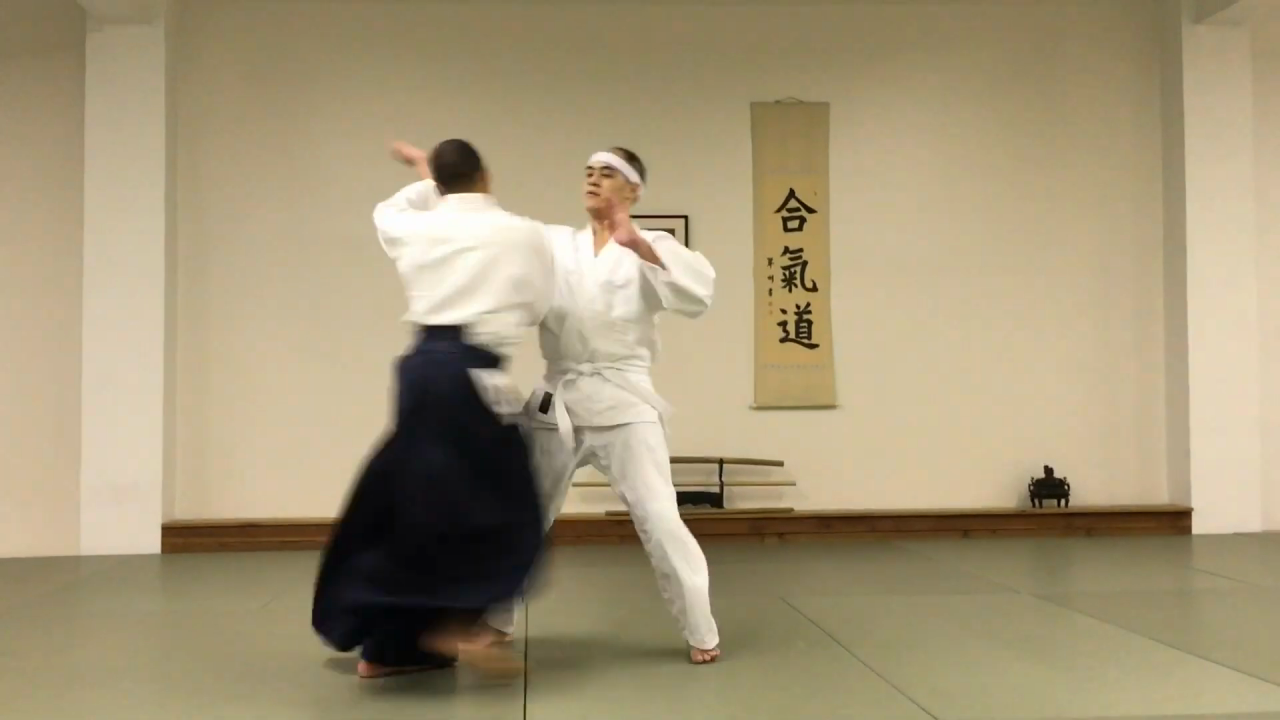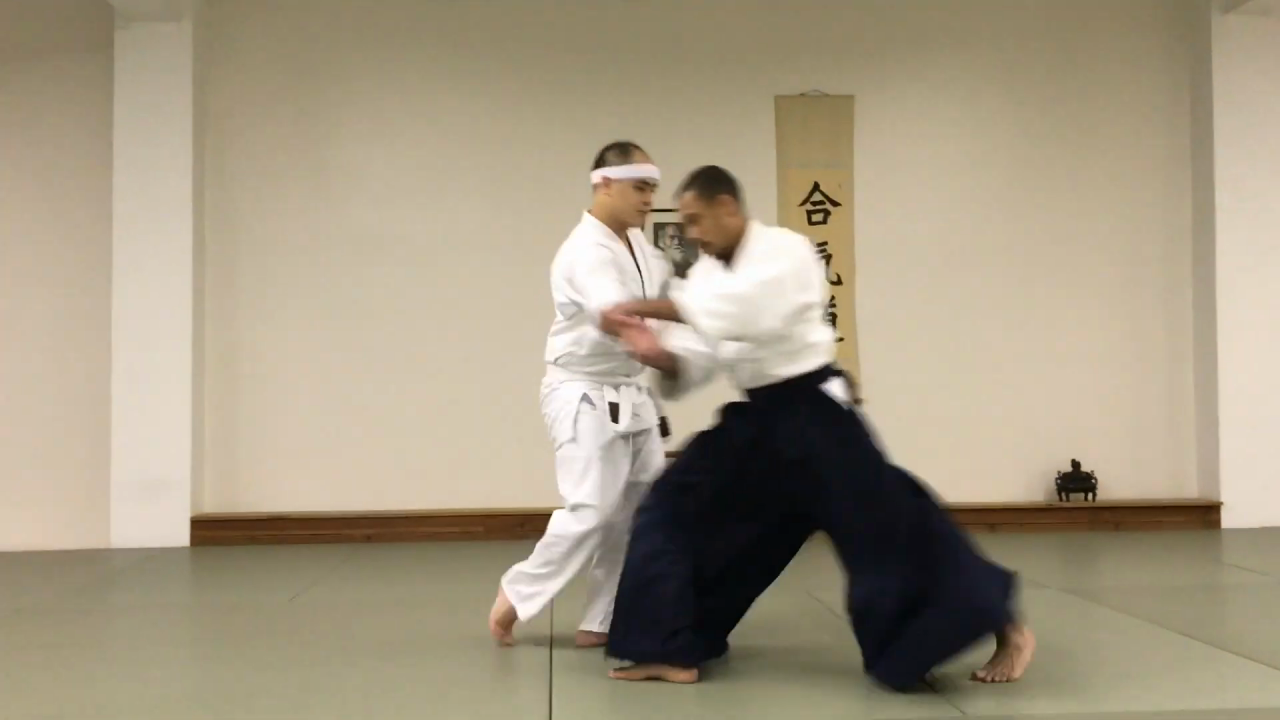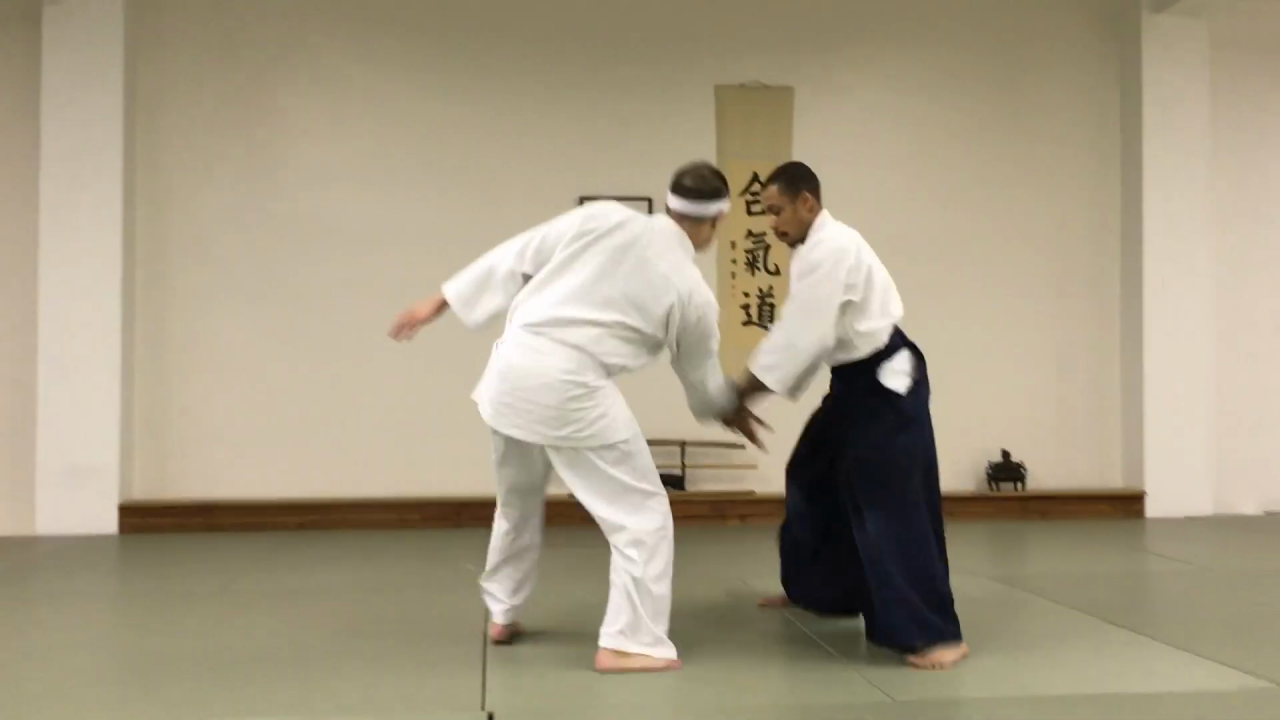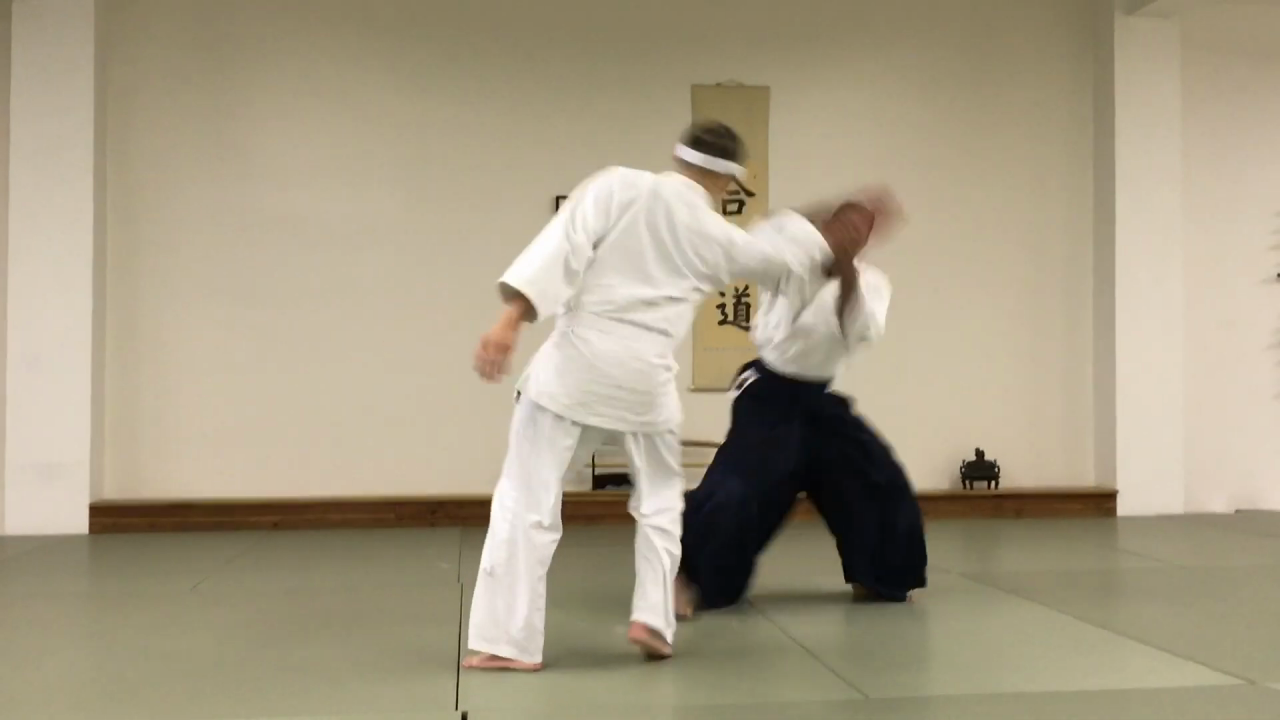
dt=0.5s
person 1, frame 1
left shoulder: (655, 245)
right shoulder: (550, 245)
left elbow: (694, 295)
left wrist: (642, 248)
left hip: (624, 402)
right hip: (556, 402)
left knee: (657, 517)
left ankle: (700, 631)
right ankle: (491, 620)
person 1, frame 2
left shoulder: (635, 244)
right shoulder: (589, 253)
left elbow: (663, 299)
right elbow: (613, 312)
left hip: (629, 397)
right hip: (587, 399)
left knee: (640, 513)
right knee: (592, 512)
left ankle: (606, 622)
right ankle: (519, 595)
person 1, frame 3
left shoulder: (606, 218)
right shoulder: (693, 294)
left elbow: (514, 260)
right elbow: (704, 386)
left wrist: (440, 303)
right wrist: (730, 412)
left hip: (513, 366)
right hip: (570, 387)
left knee: (518, 498)
right knee: (640, 511)
left ankle: (504, 613)
right ankle: (628, 642)
person 1, frame 4
left shoulder: (616, 185)
right shoulder: (718, 238)
left elbow: (559, 248)
right elbow: (783, 255)
left wrist: (511, 318)
right wrist: (829, 242)
left hip: (574, 362)
right hip: (643, 375)
left knee: (526, 498)
right knee: (659, 498)
left ankle: (504, 640)
right ankle: (652, 618)
person 2, frame 1
left shoulder: (416, 226)
right shoulder: (525, 235)
left elbow: (393, 215)
right elbow: (537, 304)
left wrist: (428, 171)
left hip: (425, 375)
right hip: (472, 380)
left knee: (409, 502)
right knee: (494, 514)
left ankle: (385, 648)
right ankle: (448, 623)
person 2, frame 2
left shoulder: (787, 253)
right shoulder: (706, 272)
left elbow: (740, 309)
right elbow: (696, 350)
left wrist: (643, 307)
right wrist: (659, 354)
left hip: (816, 410)
right hip: (761, 415)
left knee: (883, 519)
right knee: (678, 510)
left ankle: (1005, 628)
right ankle: (671, 653)
person 2, frame 3
left shoulder: (832, 248)
right shoulder: (812, 251)
left elbow: (800, 339)
right elbow: (801, 337)
left wrist: (742, 391)
right wrist: (755, 377)
left hip: (887, 380)
right hip: (854, 381)
left knee: (893, 498)
right knee: (814, 479)
left ankle: (936, 633)
right ankle: (816, 586)
person 2, frame 4
left shoulder: (871, 285)
left elbow: (859, 330)
left wrist: (848, 273)
left hip: (814, 398)
right hip: (767, 392)
left knee: (877, 485)
right knee: (741, 485)
left ankle: (875, 576)
right ankle: (692, 576)
